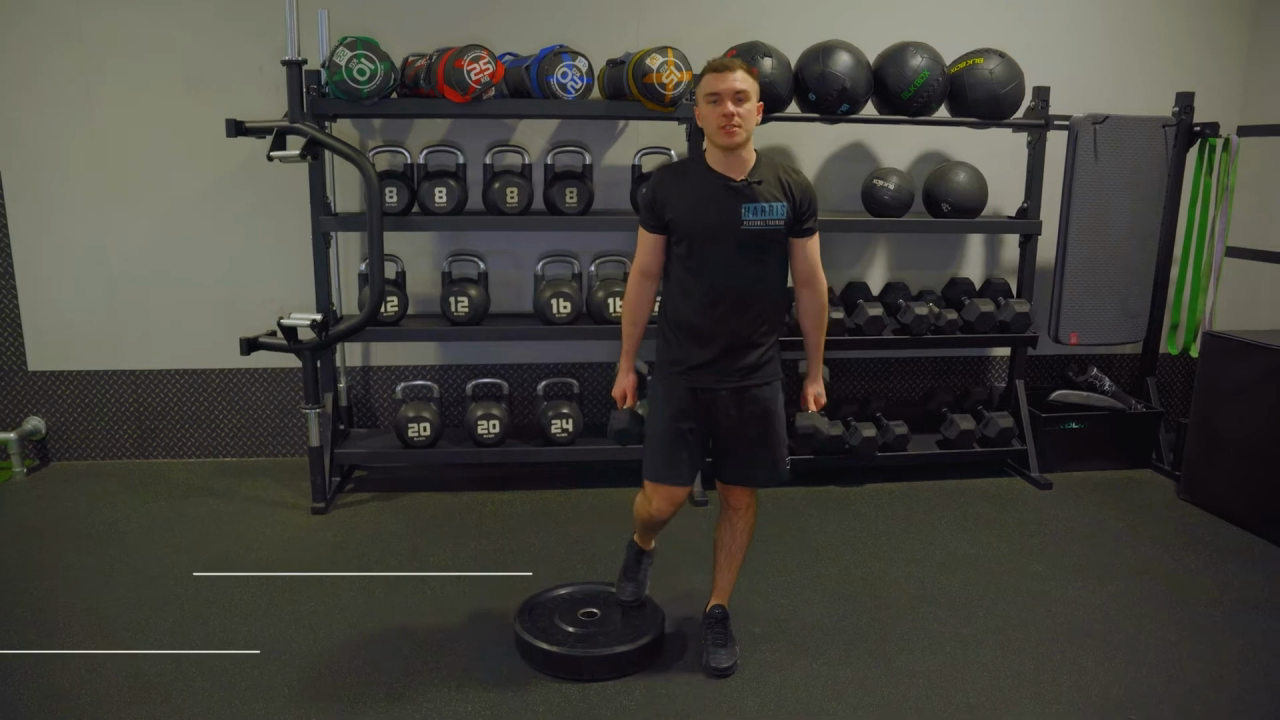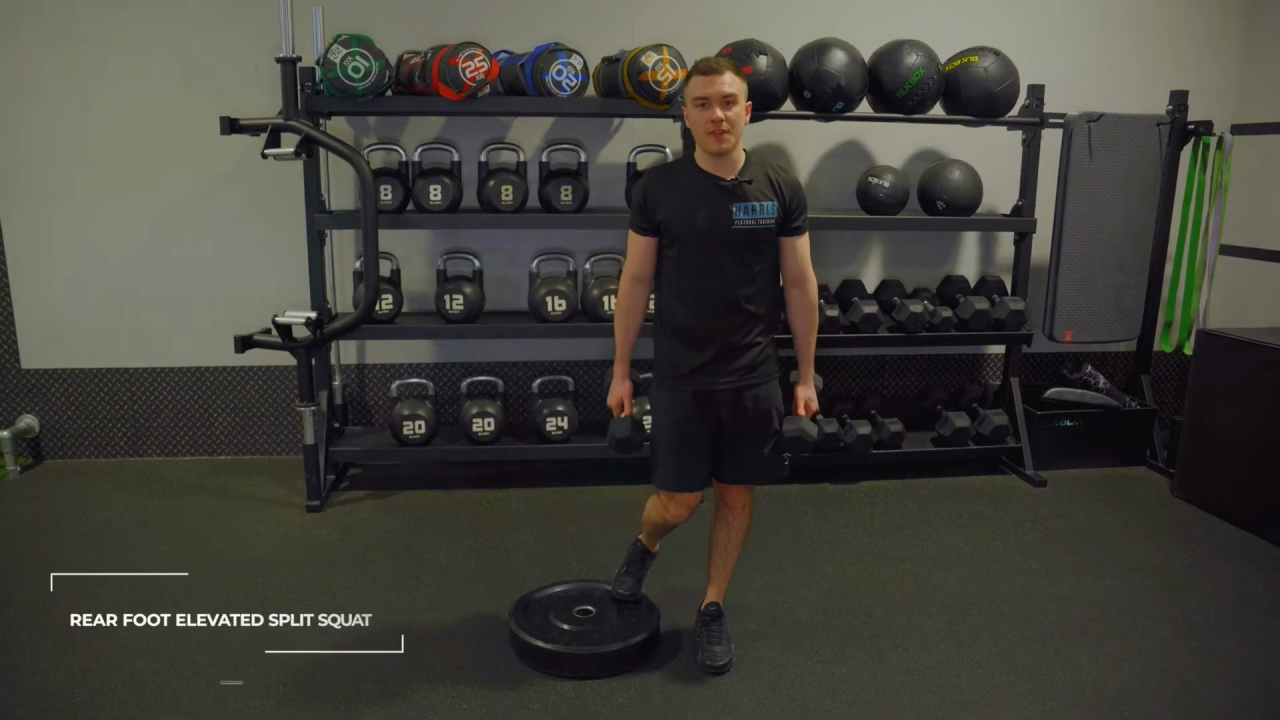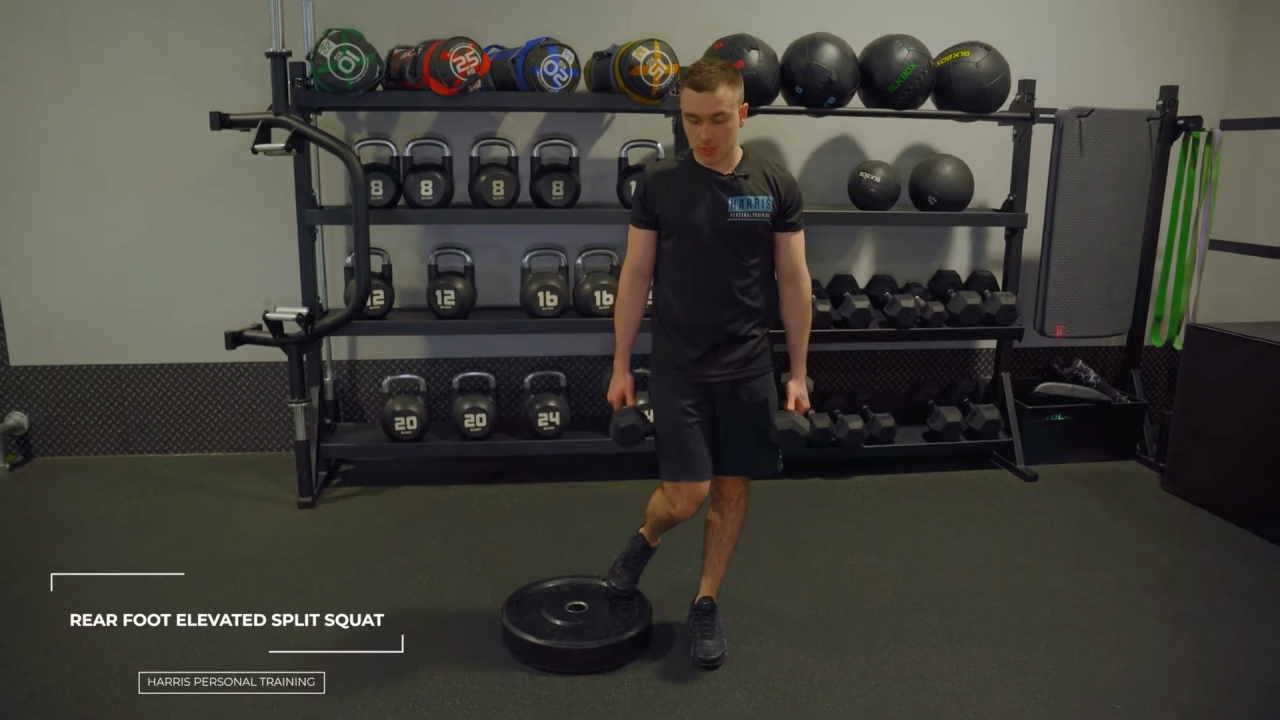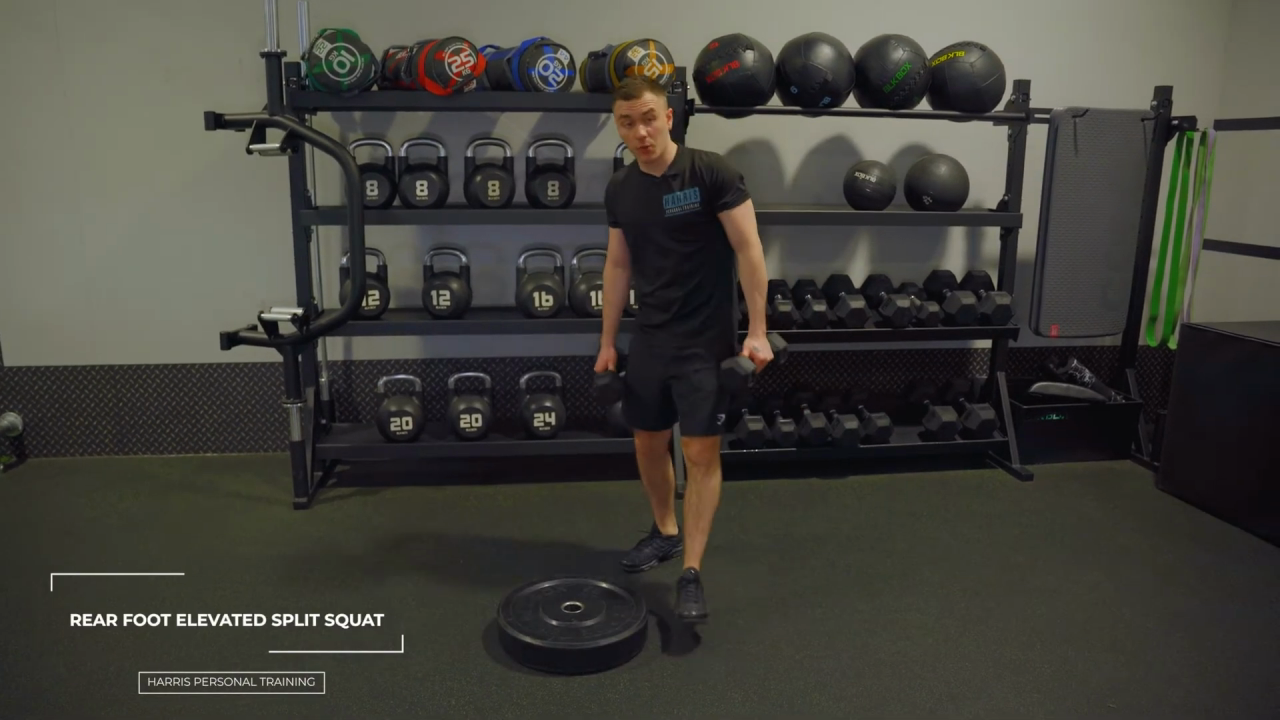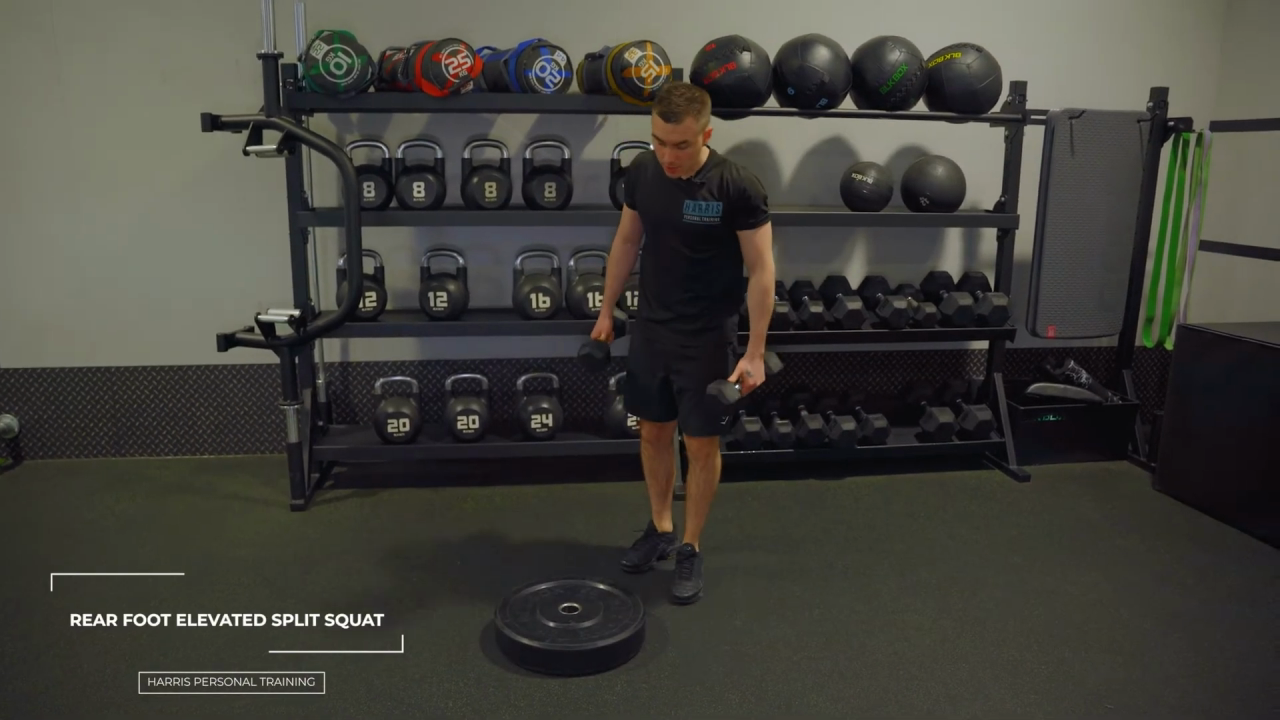
dt=1s
person 1, frame 1
left shoulder: (790, 188)
right shoulder: (667, 185)
left elbow: (810, 284)
right elbow: (644, 278)
left wrist: (815, 370)
right wrist: (627, 363)
left hip: (754, 377)
right hip: (681, 373)
left knee: (740, 496)
right knee: (664, 496)
left ankle: (716, 611)
right ankle: (641, 546)
person 1, frame 2
left shoulder: (780, 189)
right shoulder: (657, 188)
left elbow: (799, 284)
right elbow: (635, 282)
left wrist: (805, 376)
right wrist: (621, 372)
left hip: (752, 376)
right hip: (680, 377)
left knee: (735, 495)
right knee: (678, 501)
left ankle: (712, 608)
right ankle: (644, 546)
person 1, frame 3
left shoulder: (776, 185)
right shoulder: (658, 182)
left elbow: (793, 281)
right elbow: (636, 276)
left wrist: (798, 372)
right wrist: (621, 366)
left hip: (748, 367)
right hip: (679, 368)
left knee: (732, 488)
right knee: (686, 494)
left ankle: (705, 603)
right ankle: (644, 540)
person 1, frame 4
left shoulder: (711, 172)
right shoulder: (620, 189)
left elbow: (748, 251)
right elbow: (618, 267)
left wrist: (757, 331)
right wrist: (608, 341)
left hip: (705, 338)
right hip: (650, 336)
left knee: (701, 452)
right knee: (648, 441)
left ankle: (692, 573)
right ankle: (665, 531)
person 1, frame 5
left shoulder: (738, 187)
right shoulder: (641, 171)
left elbow: (761, 272)
left wrist: (755, 353)
right wrist: (607, 310)
left hip: (706, 337)
right hip: (651, 327)
left knee: (701, 444)
right knee: (653, 431)
left ankle: (690, 549)
right ankle: (661, 529)
